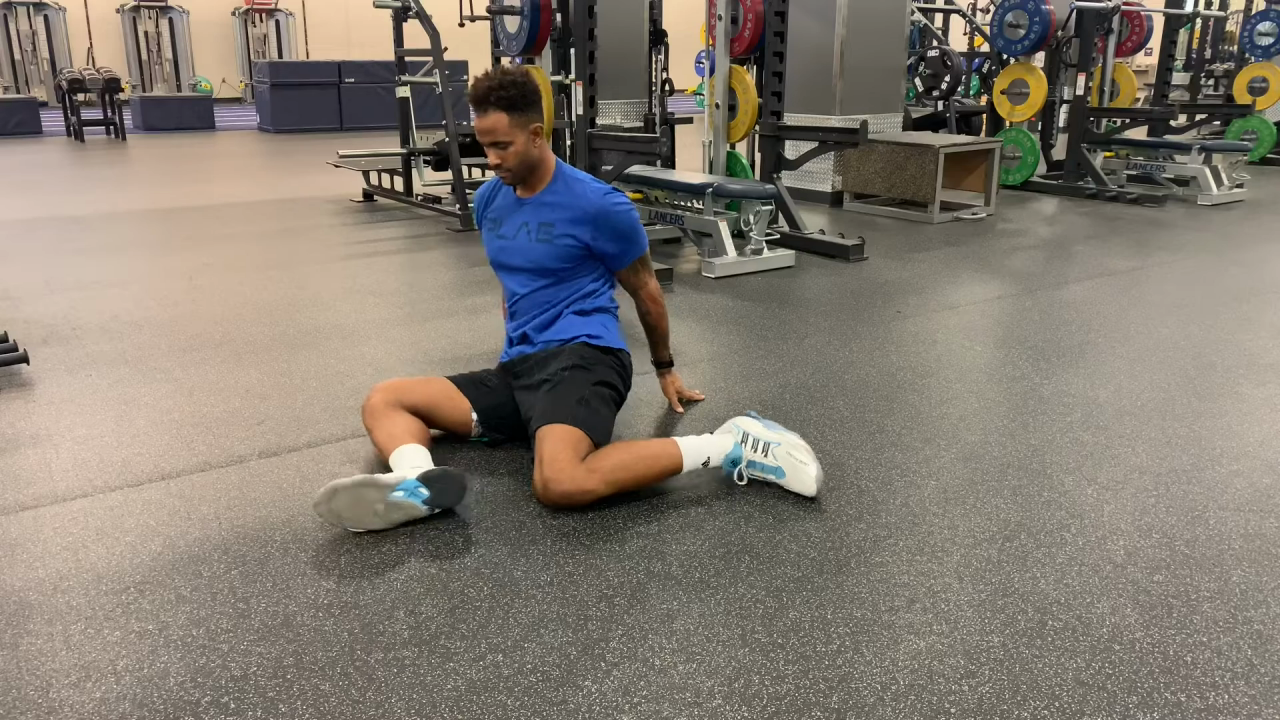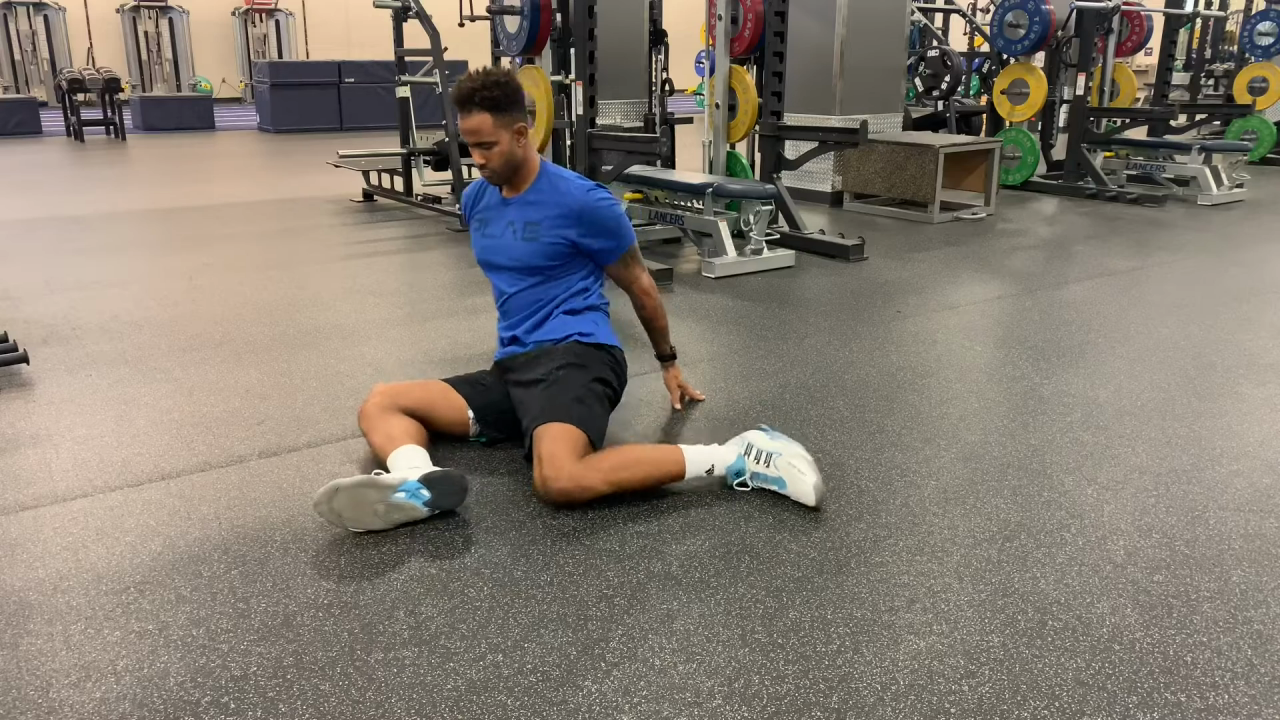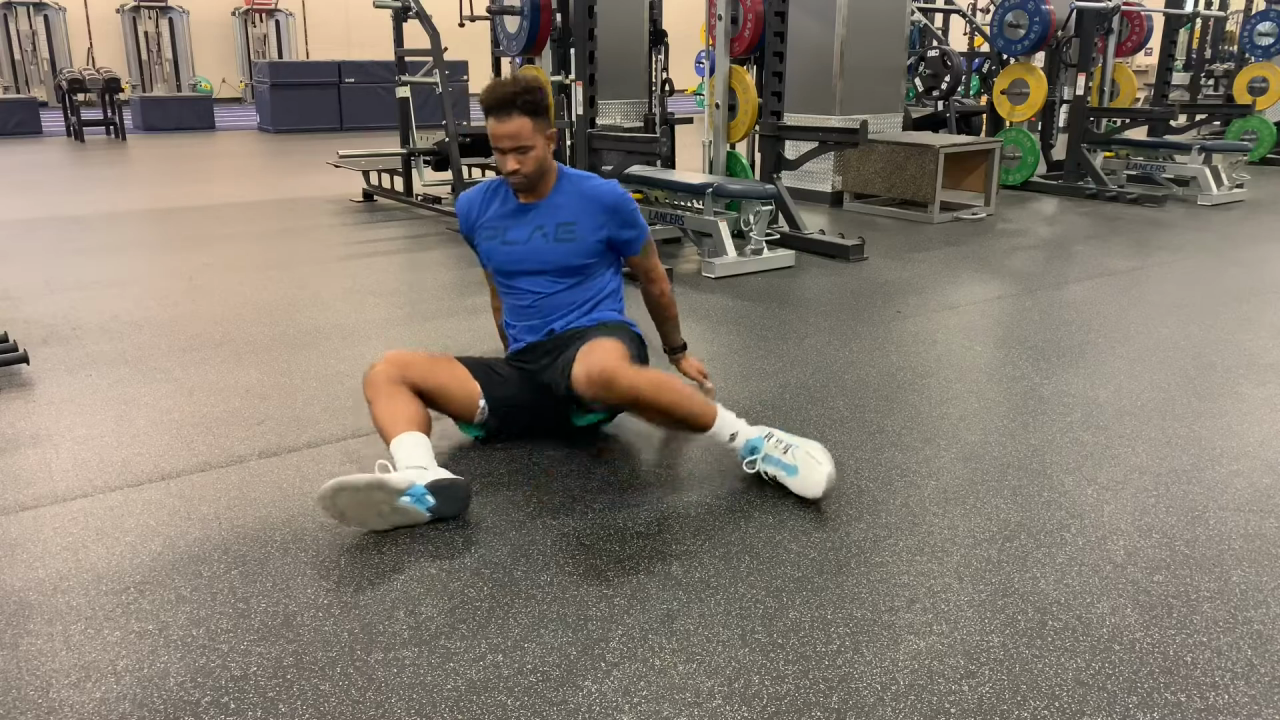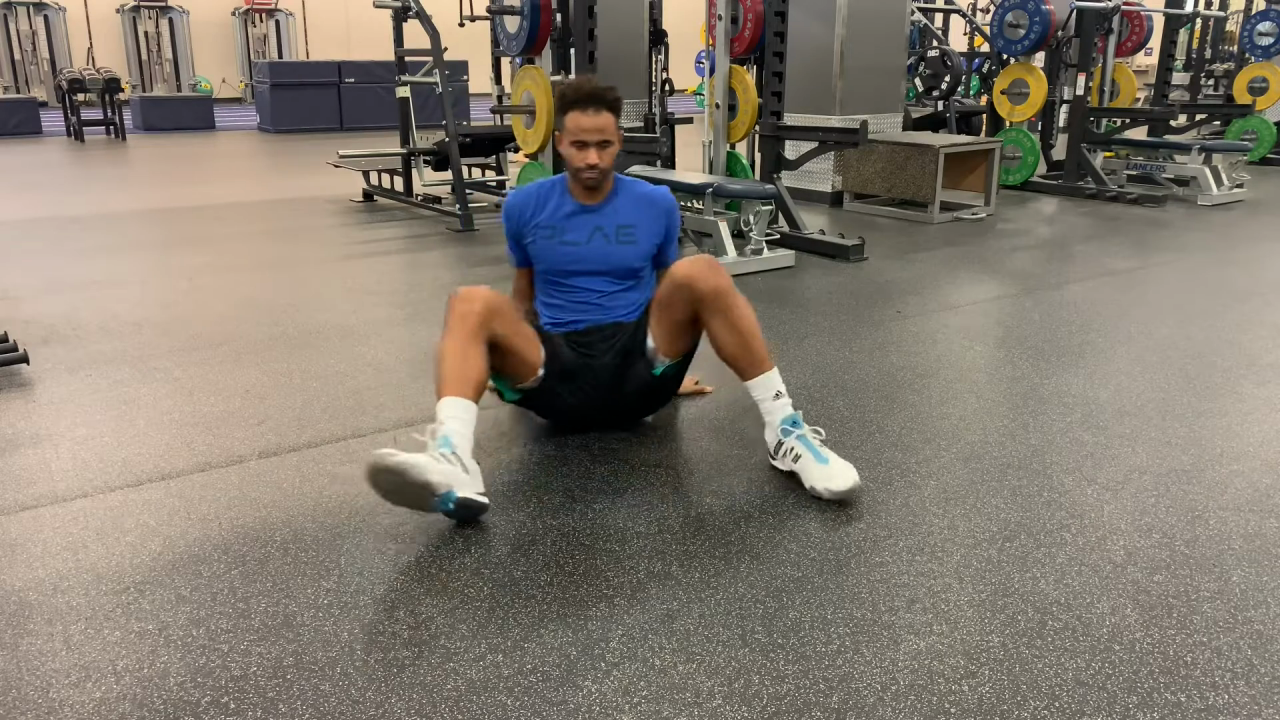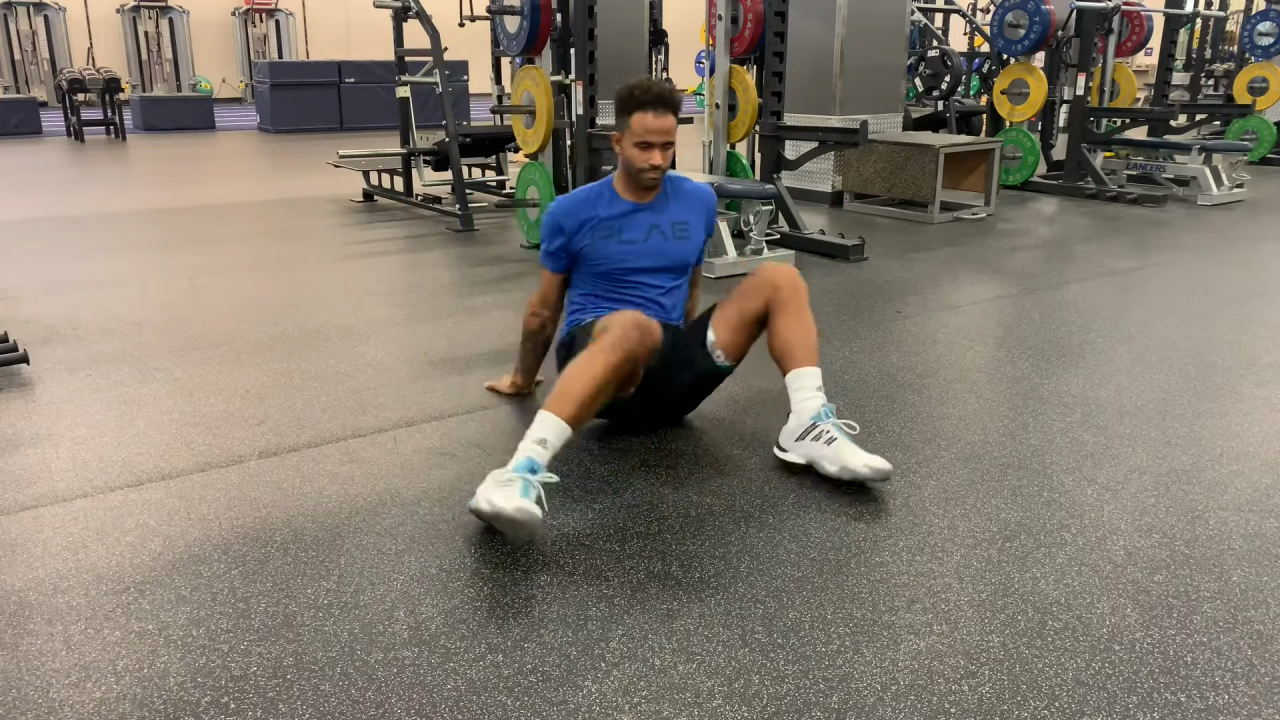
dt=0.4s
person 1, frame 1
left shoulder: (599, 206)
right shoulder: (489, 200)
left elbow: (645, 291)
left wrist: (665, 370)
left hip: (583, 358)
right hip: (519, 368)
left knee: (559, 485)
right knee: (383, 402)
left ankle: (732, 447)
right ankle: (417, 485)
person 1, frame 2
left shoulder: (581, 202)
right shoulder: (475, 200)
left elbow: (638, 283)
left wrist: (667, 362)
left hip: (575, 356)
right hip: (514, 367)
left knee: (560, 481)
right knee: (379, 406)
left ankle: (736, 458)
right ankle: (418, 485)
person 1, frame 3
left shoulder: (603, 199)
right shoulder: (474, 208)
left elbow: (652, 277)
left wrist: (677, 353)
left hip: (595, 345)
right hip: (528, 365)
left knee: (600, 372)
right knee: (386, 375)
left ankle: (753, 443)
right ankle: (422, 485)
person 1, frame 4
left shoulder: (656, 205)
right shoulder: (524, 207)
left wrist: (673, 365)
right wrist: (521, 365)
left hip: (638, 364)
right hip: (562, 374)
left knee: (699, 273)
right knee: (472, 303)
left ankle: (786, 431)
right ankle: (452, 471)
person 1, frame 5
left shoulder: (698, 201)
right shoulder: (571, 213)
right elbow: (545, 308)
right wrist: (522, 378)
left hip: (670, 368)
right hip: (601, 366)
left knee: (780, 280)
right knee: (633, 329)
left ankle: (809, 425)
right ankle: (521, 476)
